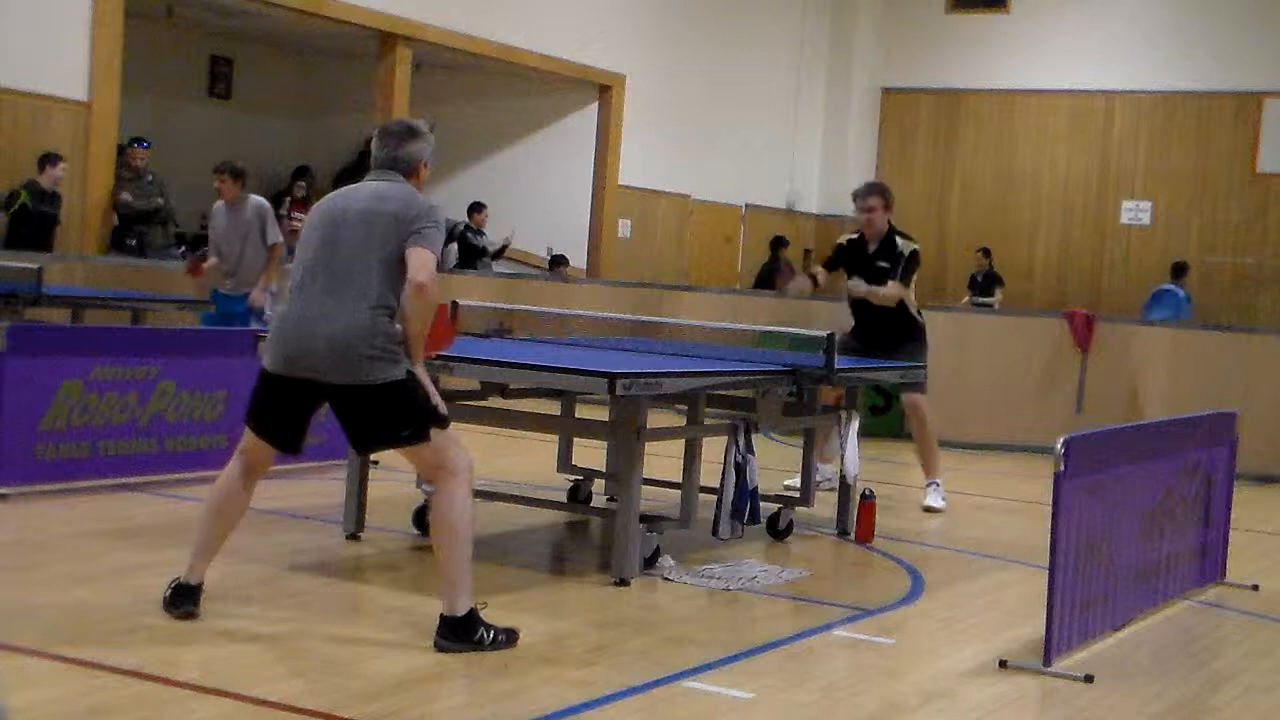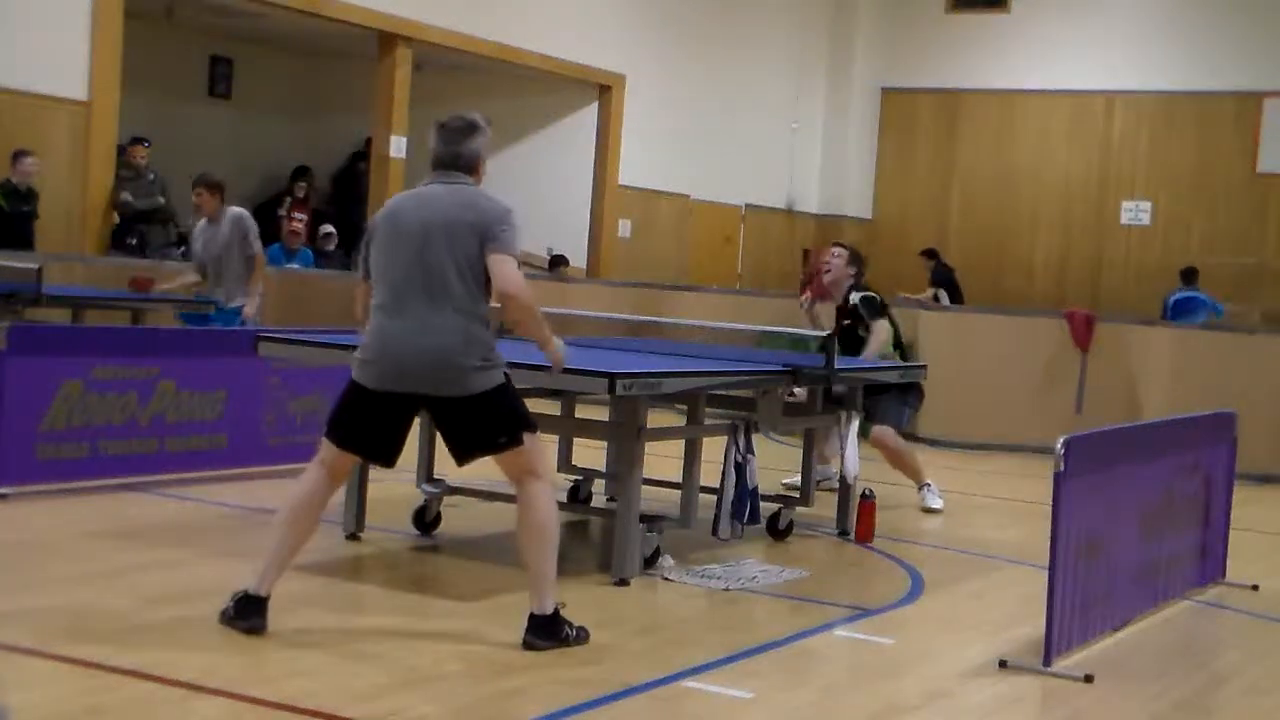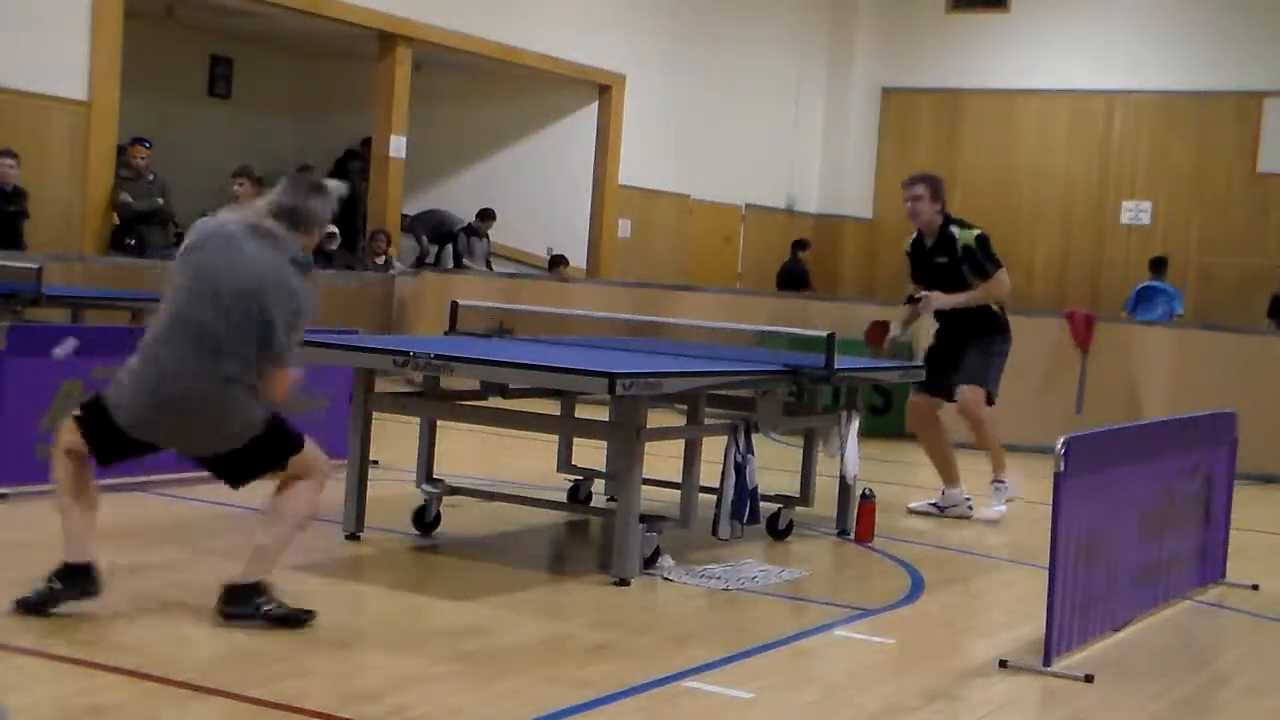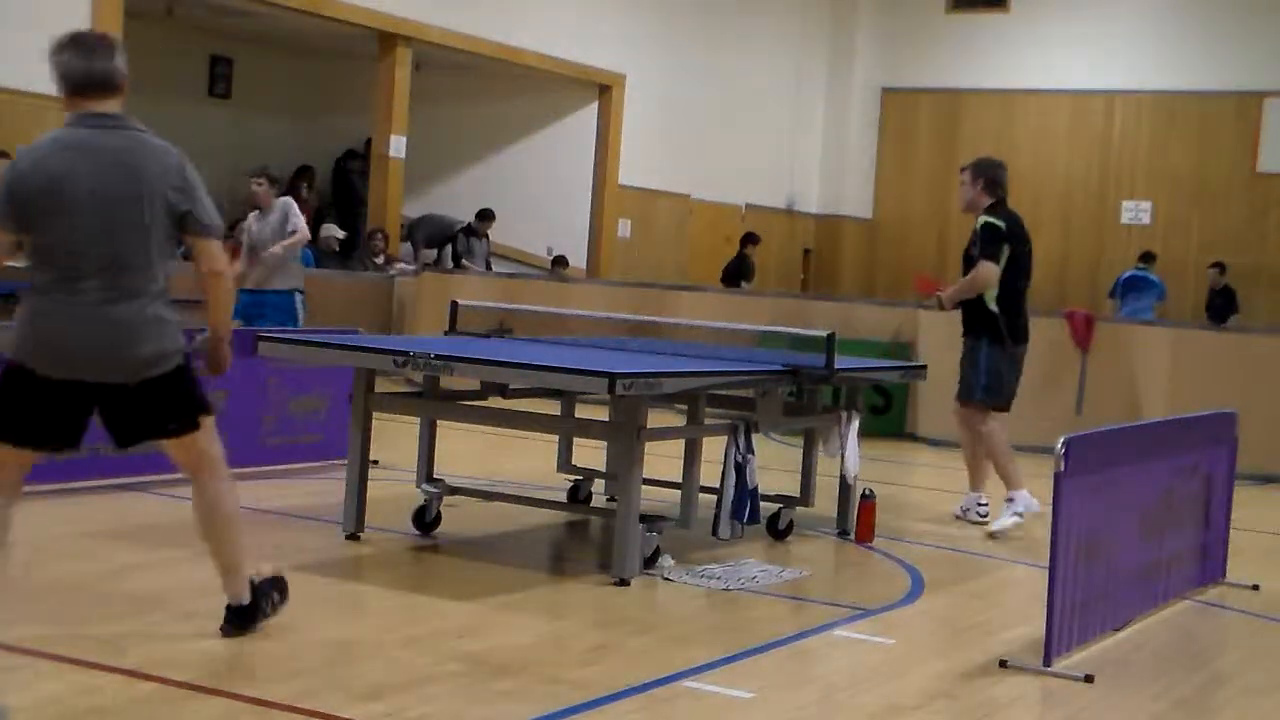
dt=1s
person 1, frame 1
left shoulder: (328, 202)
right shoulder: (420, 209)
right elbow: (419, 281)
right wrist: (415, 358)
left hip: (289, 347)
right hip: (365, 356)
left knee: (247, 462)
right knee: (453, 470)
left ankle: (188, 586)
right ankle: (459, 619)
person 1, frame 2
left shoulder: (388, 211)
right shoulder: (490, 211)
left elbow: (363, 309)
right elbow: (511, 288)
right wrist: (547, 341)
left hip: (382, 362)
right hip: (464, 365)
left knee: (324, 471)
right knee: (534, 475)
left ankle: (254, 598)
right ankle: (544, 618)
person 1, frame 3
left shoulder: (212, 231)
right shoulder: (289, 291)
right elbow: (273, 392)
left wrist: (272, 201)
left hip: (141, 399)
right hip: (222, 418)
left knee: (68, 444)
right knee: (313, 473)
left ankle: (77, 569)
right ankle: (247, 588)
person 1, frame 4
right shoulder: (169, 164)
right elbow: (216, 269)
right wrist: (219, 339)
right hip: (145, 348)
right knee: (207, 467)
right ankle: (243, 600)
person 2, frame 1
left shoulder: (906, 248)
right shoulder: (849, 245)
left elbow: (893, 294)
right elbow: (822, 275)
left wrist: (865, 291)
left hip: (903, 342)
right hip: (861, 339)
left knee: (914, 403)
right knee: (824, 392)
left ankle: (934, 484)
right ankle: (824, 471)
person 2, frame 2
left shoulder: (863, 299)
right shoulder: (842, 309)
left elbow: (883, 333)
right wrist: (810, 313)
left hip: (897, 387)
right hip: (864, 386)
left knee: (881, 435)
left ankle: (926, 486)
right ankle: (824, 471)
person 2, frame 3
left shoulder: (967, 237)
right shoulder: (914, 246)
left elbow: (1002, 286)
left wrist: (950, 300)
right wrist: (902, 326)
left hip: (986, 334)
right hip: (950, 336)
left knee: (969, 401)
right knee: (918, 408)
left ankle: (1001, 481)
right ankle: (953, 494)
person 2, frame 4
left shoulder: (990, 223)
right shoulder: (1006, 222)
left elbow: (985, 278)
left wrist: (951, 294)
right wrist: (958, 299)
left hip: (991, 335)
right hip: (999, 334)
left knee: (979, 414)
right knee: (968, 413)
left ankle: (1019, 497)
right ankle: (976, 500)
